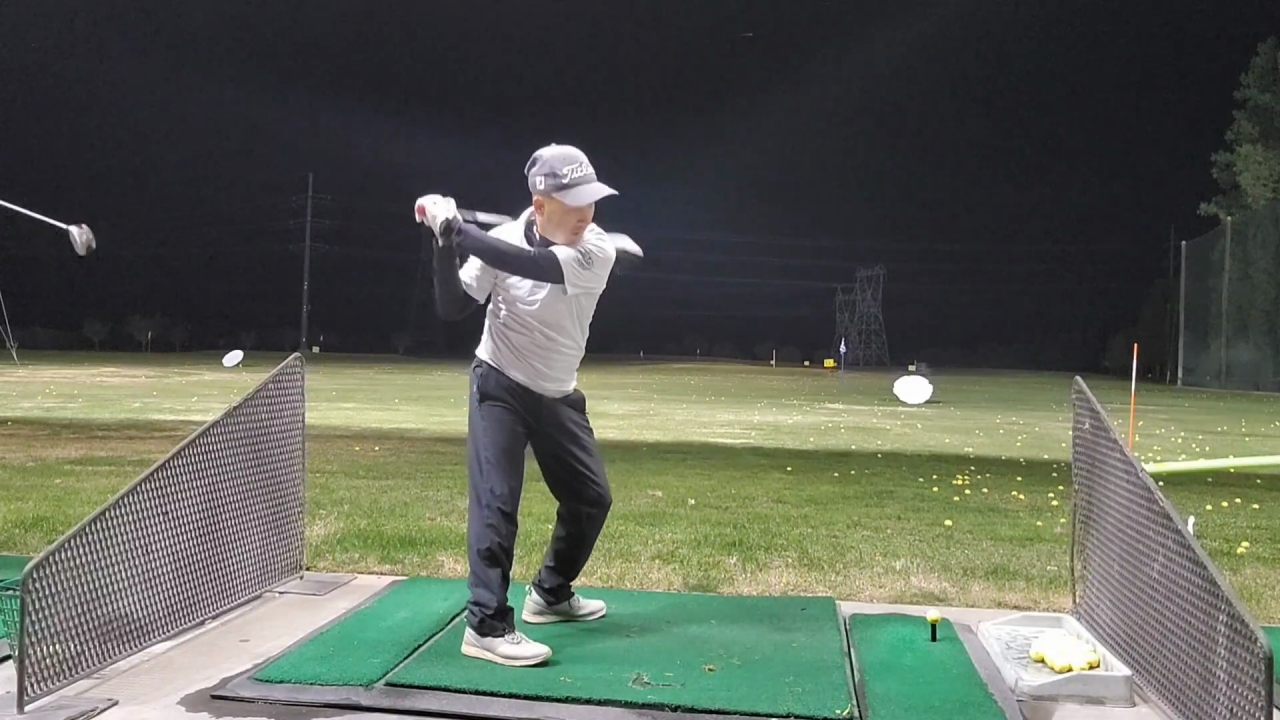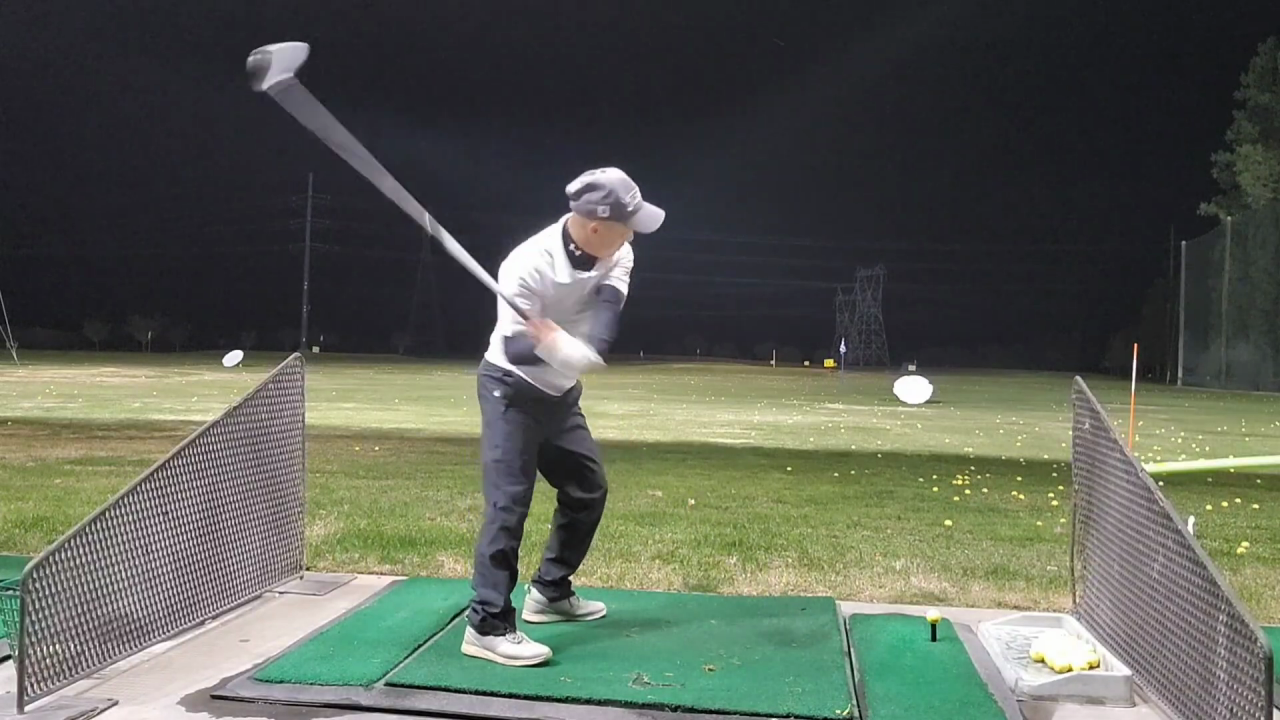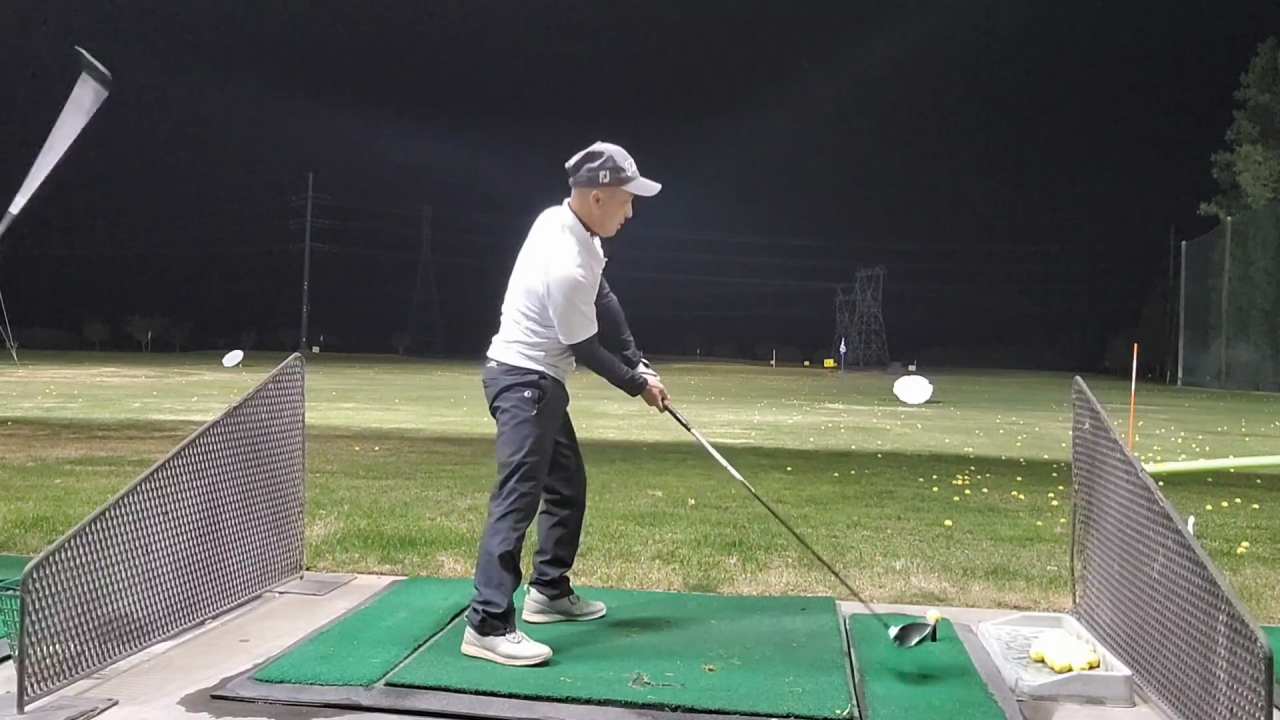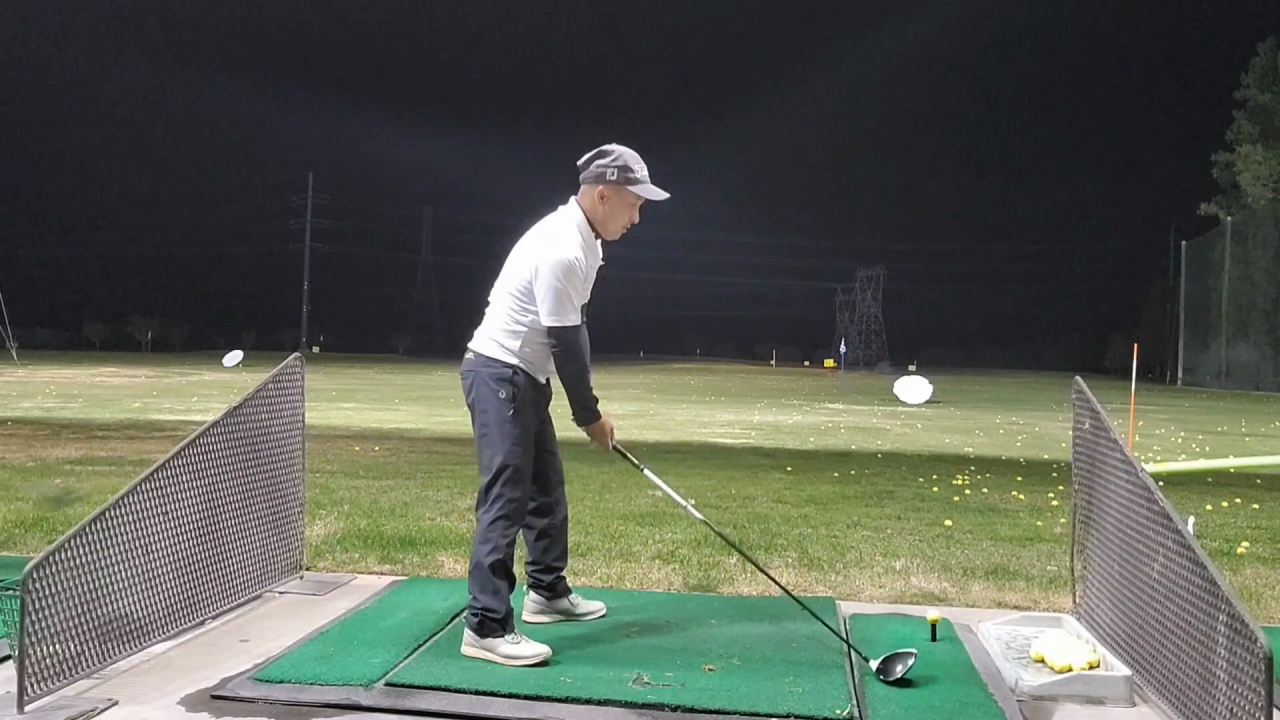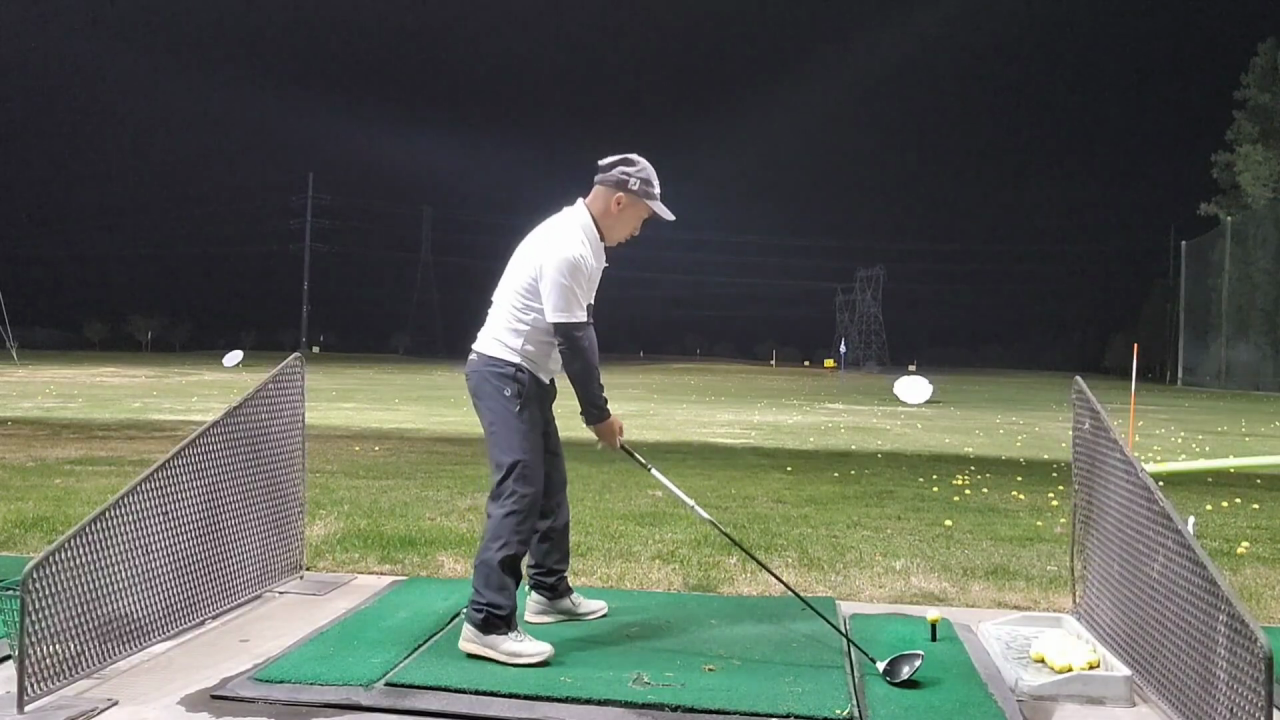
dt=0.5s
person 1, frame 1
left shoulder: (598, 251)
right shoulder: (501, 238)
left elbow: (526, 263)
right elbow: (453, 308)
left wrist: (453, 225)
right wrist: (444, 243)
left hip: (558, 395)
right hip: (499, 385)
left knee: (591, 498)
right knee: (496, 499)
left ankle: (550, 593)
right ankle: (486, 625)
person 1, frame 2
left shoulder: (616, 256)
right shoulder: (528, 266)
left elbow: (607, 312)
right elbow: (514, 348)
left wrist: (573, 344)
right wrist: (546, 351)
left hip: (558, 391)
right hip: (512, 385)
left knee: (587, 490)
right knee: (509, 497)
left ankle: (550, 591)
right ankle: (487, 624)
person 1, frame 3
left shoulder: (563, 223)
right shoulder: (565, 267)
left elbow: (603, 298)
right elbow: (585, 350)
left wrist: (638, 362)
right wrist: (637, 385)
left hip: (538, 379)
right hip: (524, 380)
left knee: (568, 486)
right knee: (518, 496)
left ankle: (549, 591)
right ankle: (487, 624)
person 1, frame 4
left shoulder: (577, 236)
right shoulder: (563, 250)
left elbow: (570, 334)
right elbow: (564, 342)
left wrist: (587, 404)
right wrist: (588, 414)
left hip: (523, 376)
right hip: (500, 374)
left knee: (546, 485)
right knee: (506, 495)
left ankle: (546, 591)
right ankle: (486, 625)
person 1, frame 5
left shoulder: (581, 238)
right shoulder: (567, 248)
left elbow: (580, 330)
right elbow: (571, 340)
left wrist: (597, 402)
right wrist: (597, 412)
left hip: (527, 376)
right hip: (505, 373)
left knee: (549, 485)
right knee: (518, 490)
left ankle: (549, 591)
right ankle: (488, 622)
